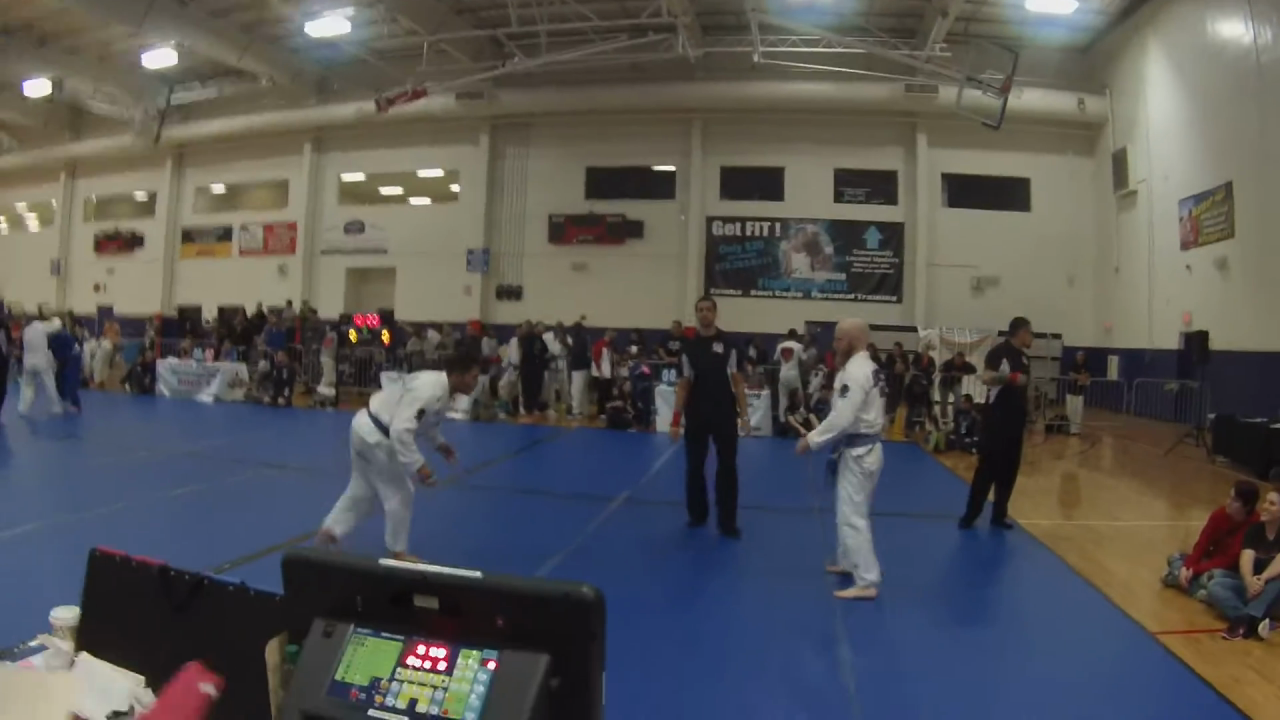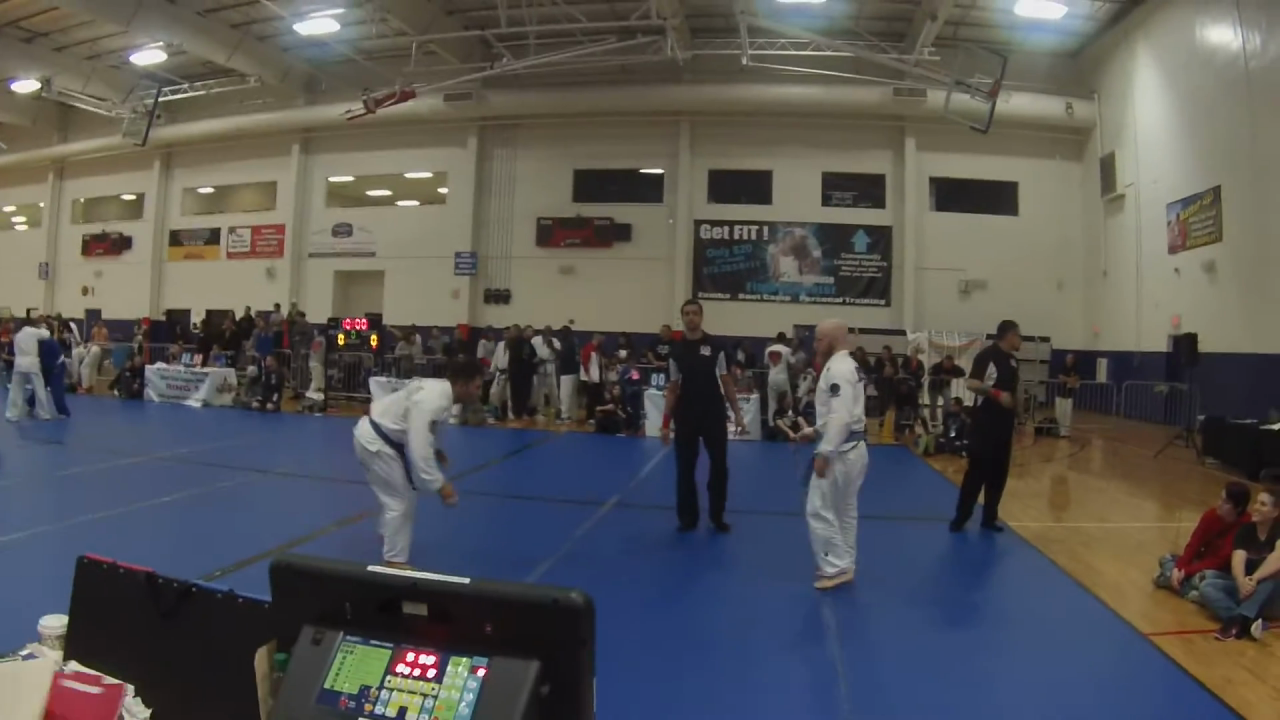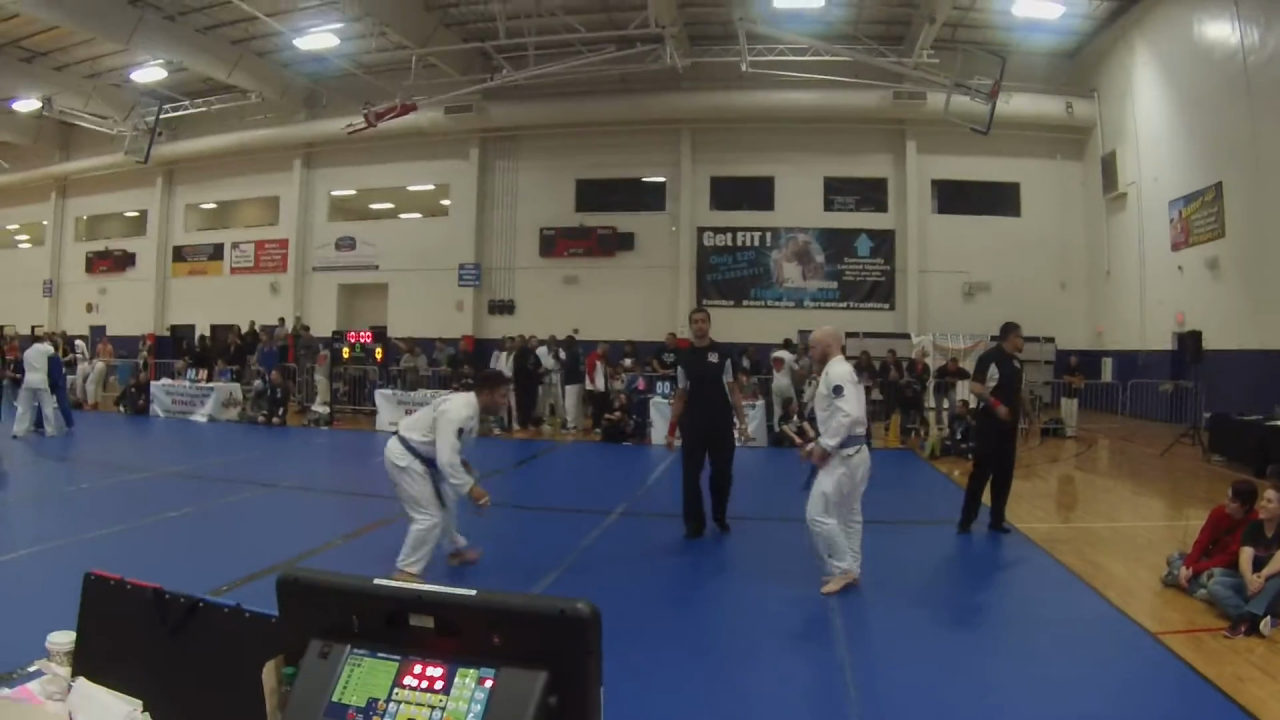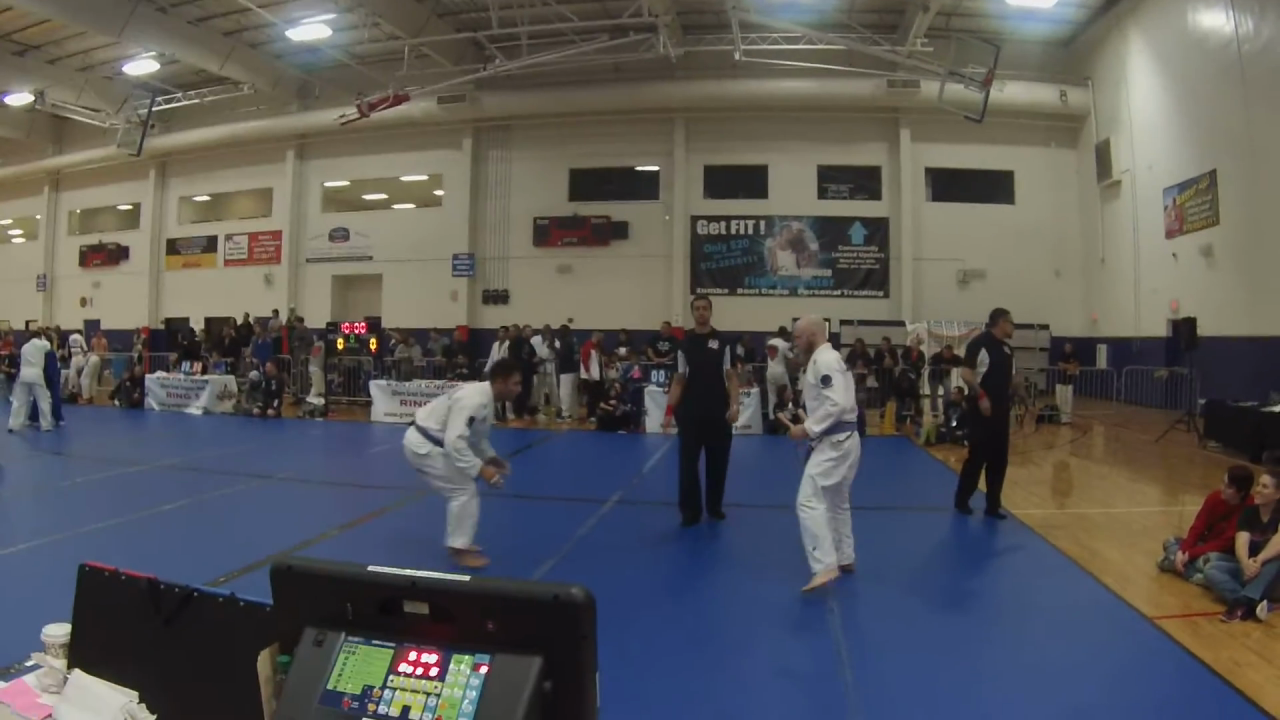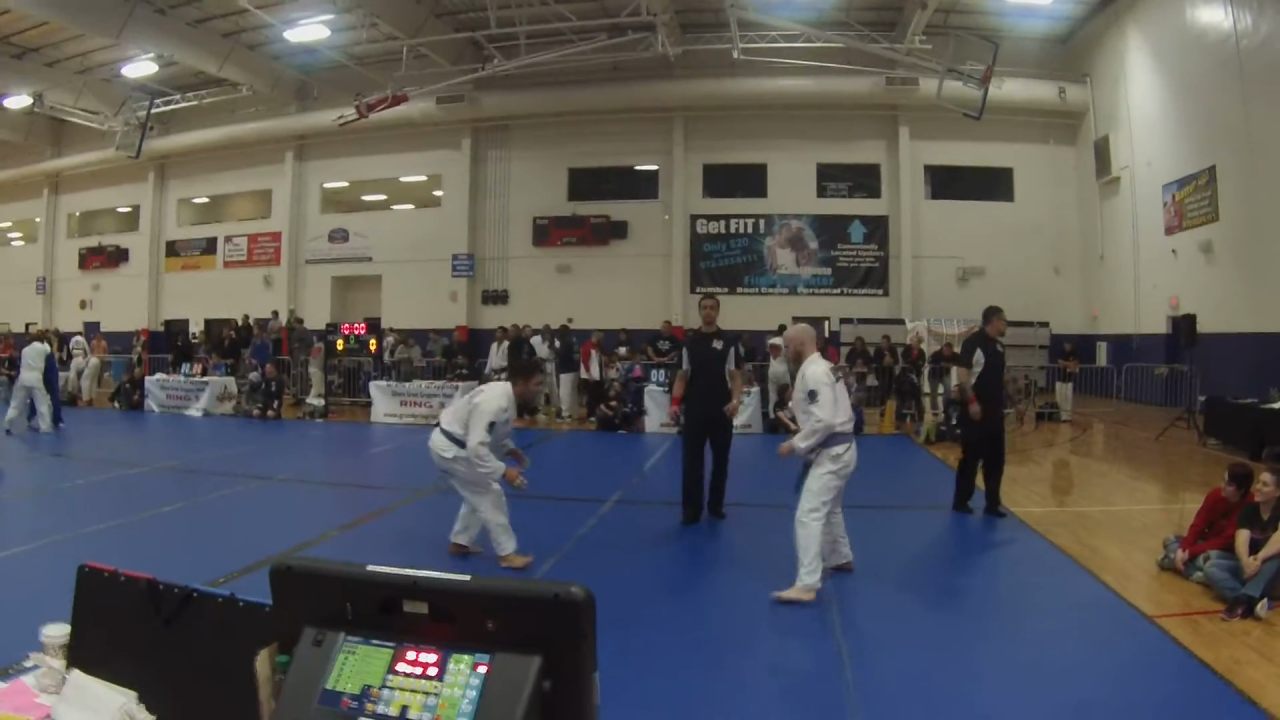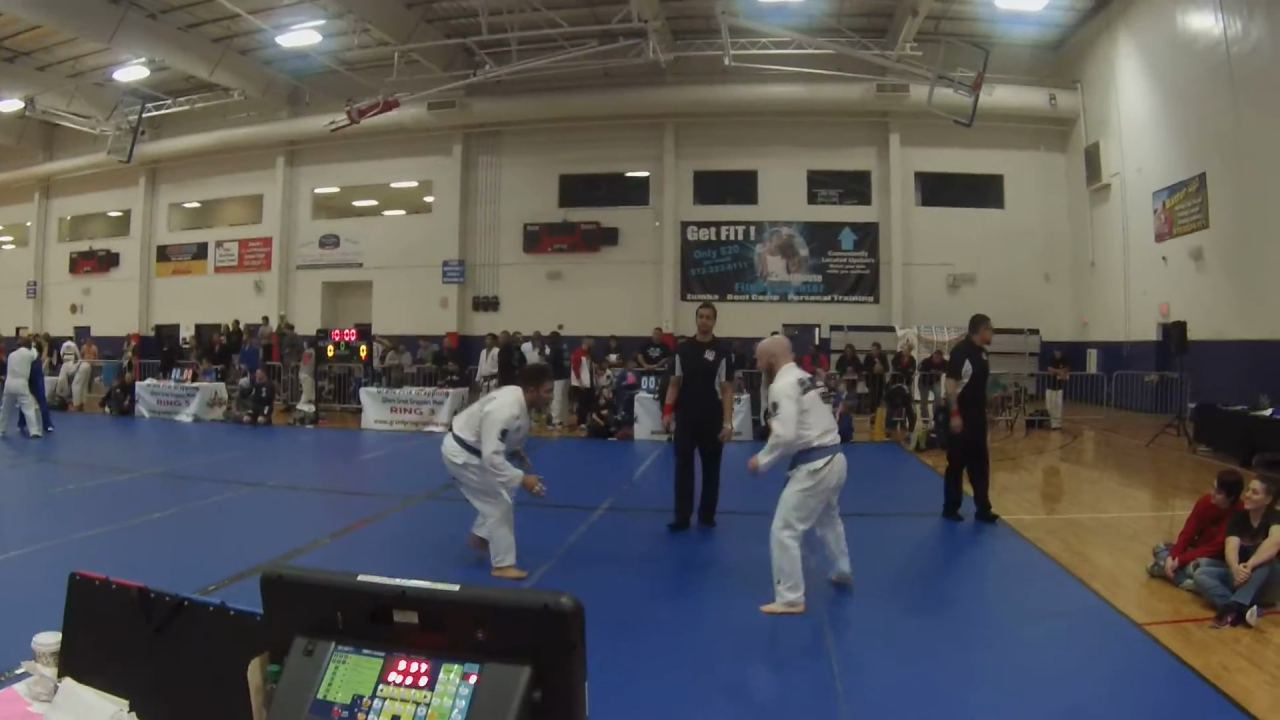
dt=0.2s
person 1, frame 1
left shoulder: (854, 371)
right shoulder: (872, 369)
left elbow: (842, 417)
left wrist: (811, 439)
right wrist: (823, 437)
left hip: (857, 452)
right hip: (868, 448)
left knee: (852, 516)
right knee: (852, 511)
left ankle: (867, 582)
right ankle: (848, 562)
person 1, frame 2
left shoulder: (837, 368)
right shoulder: (848, 366)
left elbow: (841, 416)
left wrist: (824, 452)
right wrist: (818, 430)
left hip: (841, 450)
right hip: (854, 447)
left knee: (819, 510)
right knee: (845, 511)
left ankle: (838, 568)
right ankle: (842, 564)
person 1, frame 3
left shoulder: (836, 372)
right shoulder: (838, 371)
left elbow: (848, 415)
left wrist: (825, 445)
right wrist: (817, 444)
left hip: (845, 454)
right hip: (854, 452)
left knee: (818, 513)
right knee: (849, 516)
left ankle: (843, 569)
right ankle: (849, 570)
person 1, frame 4
left shoulder: (824, 360)
right shoulder: (826, 359)
left elbow: (836, 404)
left wrist: (808, 428)
right wrist: (812, 429)
left hip: (835, 441)
right hip: (843, 438)
left knee: (809, 501)
right knee: (838, 502)
left ankle: (826, 565)
right ankle: (844, 558)
person 1, frame 5
left shoulder: (813, 373)
right shoulder: (821, 368)
left elbow: (822, 420)
left wrist: (796, 444)
right wrist: (802, 442)
left hip: (832, 452)
right hip: (841, 448)
left knee: (809, 514)
right knee: (829, 508)
left ankle: (806, 586)
right ankle: (841, 557)
person 1, frame 6
left shoulder: (782, 385)
right shoulder: (807, 379)
left elbow: (785, 435)
left wrist: (762, 460)
left hip: (813, 467)
right hip: (834, 460)
left knee: (785, 530)
right knee: (827, 519)
left ankle: (791, 599)
right ankle: (842, 571)
person 2, frame 1
left shoulder: (728, 344)
right shoulder: (689, 347)
left elbow: (738, 382)
right elbow: (684, 385)
left wrist: (744, 414)
right wrist: (676, 420)
left hip: (725, 413)
right hip: (696, 414)
left knee: (727, 466)
right knee: (695, 466)
left ankle: (727, 521)
right ankle: (697, 514)
person 2, frame 2
left shoulder: (716, 346)
right shoulder: (677, 351)
left elbow: (727, 382)
right elbow: (672, 389)
left wrist: (738, 414)
right wrist: (666, 423)
left hip: (714, 415)
right hip: (686, 417)
left knee: (719, 465)
right knee: (685, 469)
left ankle: (717, 515)
right ankle: (688, 517)
person 2, frame 3
left shoulder: (723, 354)
right shoulder: (685, 359)
left elbow: (733, 390)
right elbow: (680, 397)
left wrist: (742, 422)
right wrist: (671, 430)
left hip: (721, 423)
right hip: (693, 424)
left knee: (723, 473)
right knee: (691, 475)
left ankle: (719, 515)
right ankle: (695, 524)
person 2, frame 4
left shoulder: (722, 342)
right shoulder: (685, 344)
left elbow: (731, 377)
right elbow: (679, 381)
left wrist: (734, 405)
right wrist: (669, 412)
left hip: (718, 412)
right hip: (691, 412)
left knee: (718, 461)
right knee: (688, 462)
left ankle: (714, 506)
right ankle: (691, 511)
person 2, frame 5
left shoulder: (727, 342)
right shoulder: (690, 342)
left elbow: (735, 377)
right elbow: (682, 377)
left wrist: (735, 400)
right wrist: (675, 403)
left hip: (720, 410)
right hip: (694, 410)
left knee: (721, 460)
right knee: (692, 460)
left ankle: (715, 505)
right ankle: (692, 510)
person 2, frame 6
left shoulder: (721, 352)
right shoulder: (683, 349)
left elbow: (726, 389)
right elbow: (674, 383)
left wrist: (727, 422)
right wrist: (667, 412)
left hip: (711, 418)
right hip: (685, 417)
left knee: (711, 468)
right knee: (683, 466)
left ankle: (706, 514)
right ankle: (682, 517)
person 3, frame 1
left shoulder: (1023, 357)
right shoulder: (999, 352)
right elbow: (986, 378)
left wrist: (1028, 417)
right wrist: (1012, 377)
left hip: (1015, 421)
right hip: (997, 420)
left knee: (1009, 470)
right knee: (988, 468)
left ankle: (999, 515)
right ankle: (971, 515)
person 3, frame 2
left shoulder: (1012, 360)
right shoulder: (987, 356)
right elbow: (971, 384)
left wrist: (1018, 418)
right wrist: (996, 394)
left hip: (1004, 424)
right hip: (985, 423)
left knee: (999, 472)
right knee: (977, 471)
left ankle: (989, 517)
right ankle: (961, 517)
person 3, frame 3
left shoulder: (1016, 362)
right shoulder: (989, 357)
right elbow: (974, 387)
right wrist: (995, 405)
left hip: (1009, 425)
right hip: (989, 424)
left knee: (1004, 473)
right knee: (981, 471)
left ankle: (997, 519)
right ankle: (967, 518)
person 3, frame 4
left shoulder: (1007, 348)
right shoulder: (979, 343)
left elbow: (1013, 379)
right elbow: (966, 373)
left wrist: (1027, 402)
right wrist: (980, 396)
left hip: (1002, 410)
right hip: (983, 410)
left knee: (999, 459)
right knee: (977, 456)
left ankle: (993, 505)
right ankle: (961, 499)
person 3, frame 5
left shoulder: (998, 346)
right shoulder: (974, 342)
right elbow: (962, 374)
right wrist: (971, 401)
left hip: (995, 409)
right hip: (977, 409)
left knee: (996, 457)
right knee: (971, 455)
left ankle: (992, 504)
right ankle: (960, 500)
person 3, frame 6
left shoulder: (981, 352)
right shoulder: (961, 351)
right elbow: (950, 385)
left wrist: (986, 410)
right wrist: (954, 414)
left hip: (977, 416)
right hip: (961, 418)
left knee: (980, 463)
right knee: (957, 463)
left ankle: (983, 509)
right ankle: (950, 509)
person 4, frame 1
left shoulder: (440, 385)
right shoulder: (429, 391)
left elbow: (426, 420)
right elbow: (401, 431)
left wrist: (440, 443)
right wrist: (419, 465)
left hip: (366, 428)
right hip: (375, 435)
left knee: (362, 488)
right knee: (399, 493)
left ankle: (331, 531)
right ankle: (397, 552)
person 4, frame 2
left shoulder: (440, 390)
right shoulder: (433, 402)
right elbow: (419, 450)
left wrist: (434, 449)
right wrist: (440, 484)
left hip: (375, 434)
right hip: (374, 441)
right knee: (401, 501)
left ankle: (388, 531)
right ankle: (394, 560)
person 4, frame 3
left shoulder: (466, 403)
right shoulder: (459, 412)
right elbow: (446, 458)
left wrist: (461, 462)
right wrist: (470, 487)
left hip: (414, 453)
right hip: (404, 458)
left knee: (445, 502)
right knee: (430, 516)
left ankle: (458, 550)
right ankle: (407, 570)
person 4, frame 4
left shoulder: (484, 396)
right shoulder: (473, 400)
left elbow: (474, 434)
right elbow: (455, 442)
left wrist: (491, 457)
right wrist: (480, 469)
left hip: (430, 442)
right hip: (423, 445)
left knee: (465, 489)
right knee: (465, 491)
left ankle: (458, 545)
right ankle: (460, 549)
person 4, frame 5
left shoulder: (505, 393)
right shoulder: (493, 404)
left elbow: (495, 432)
right elbow: (477, 448)
left wrist: (510, 449)
right wrist: (503, 472)
left hip: (454, 444)
right hip: (449, 448)
left knee: (478, 495)
right knee: (491, 496)
left ankle: (459, 542)
right ankle: (507, 554)
person 4, frame 6
left shoulder: (517, 395)
right shoulder: (504, 411)
right elbow: (492, 457)
left wrist: (515, 451)
right wrist: (522, 479)
left hip: (470, 449)
right hip: (462, 454)
left knee: (497, 495)
right knee: (498, 506)
left ankle: (481, 535)
right ankle: (502, 565)
